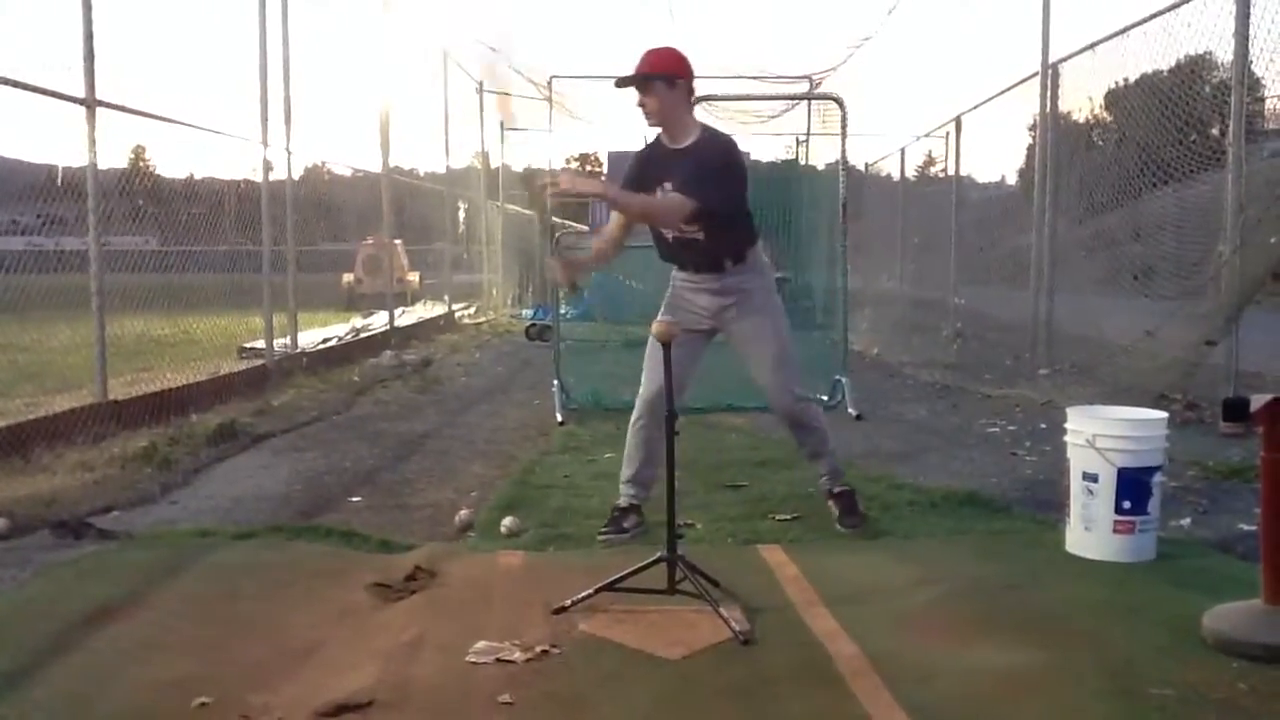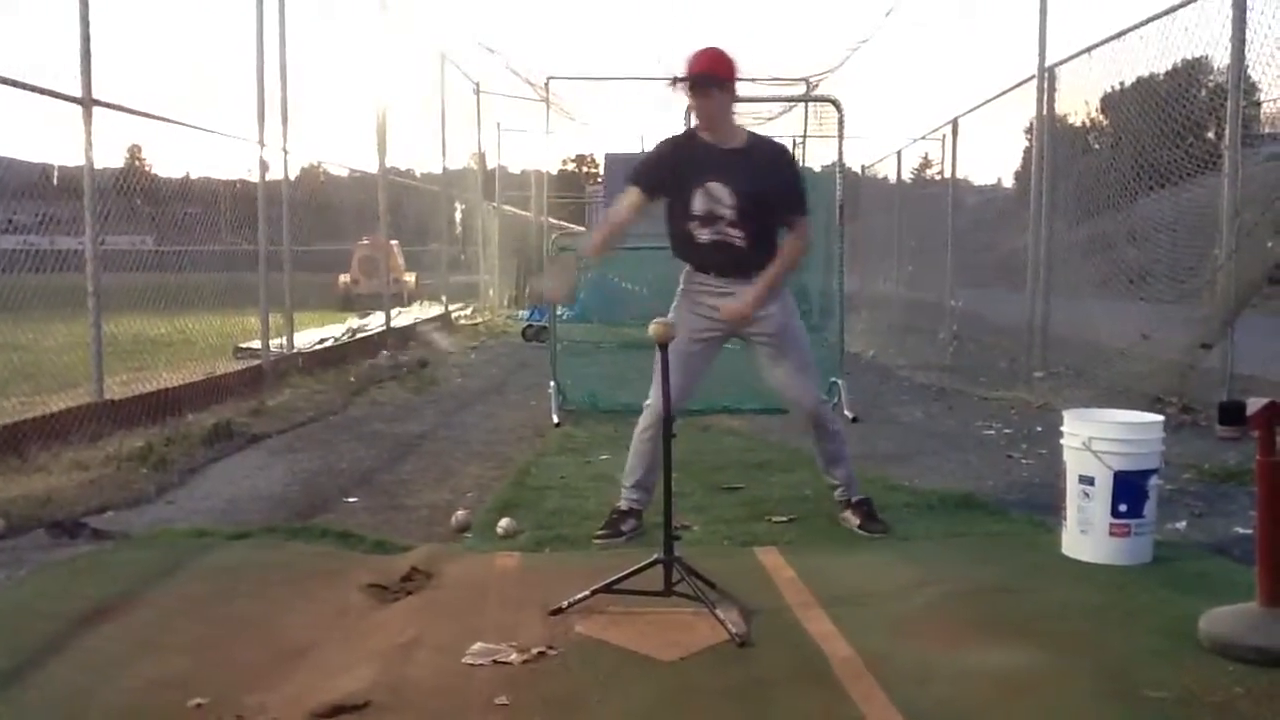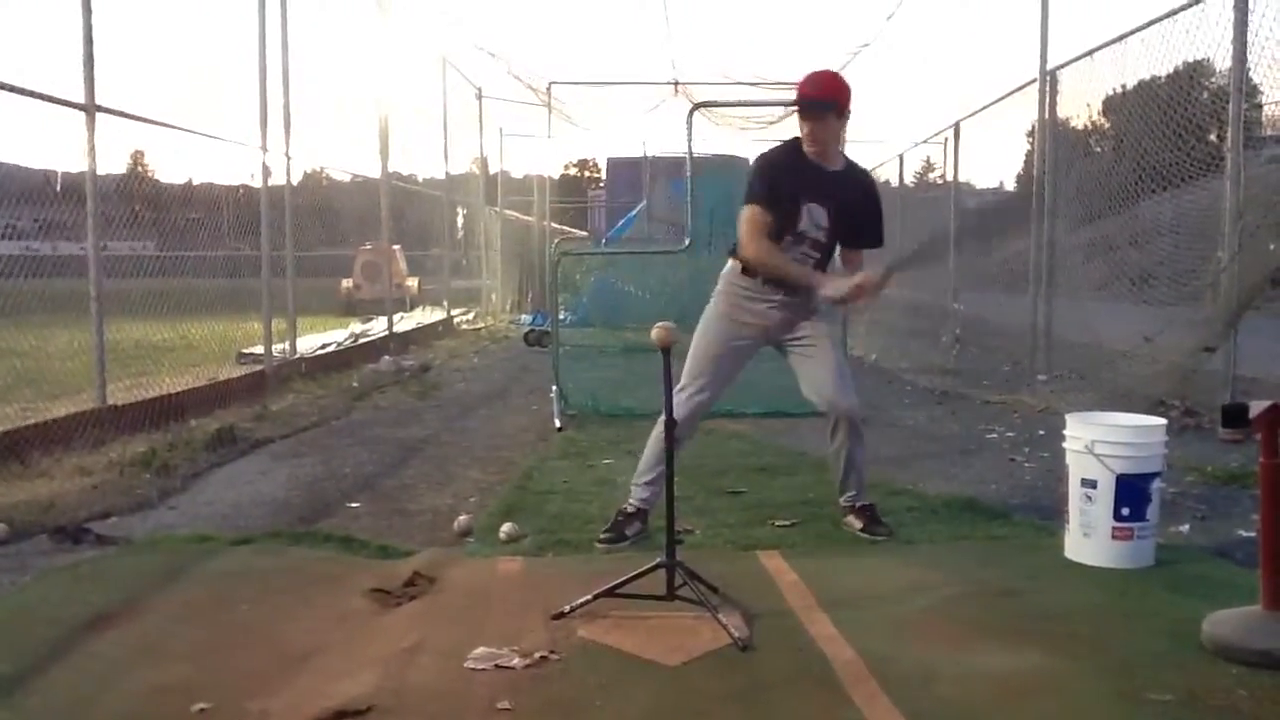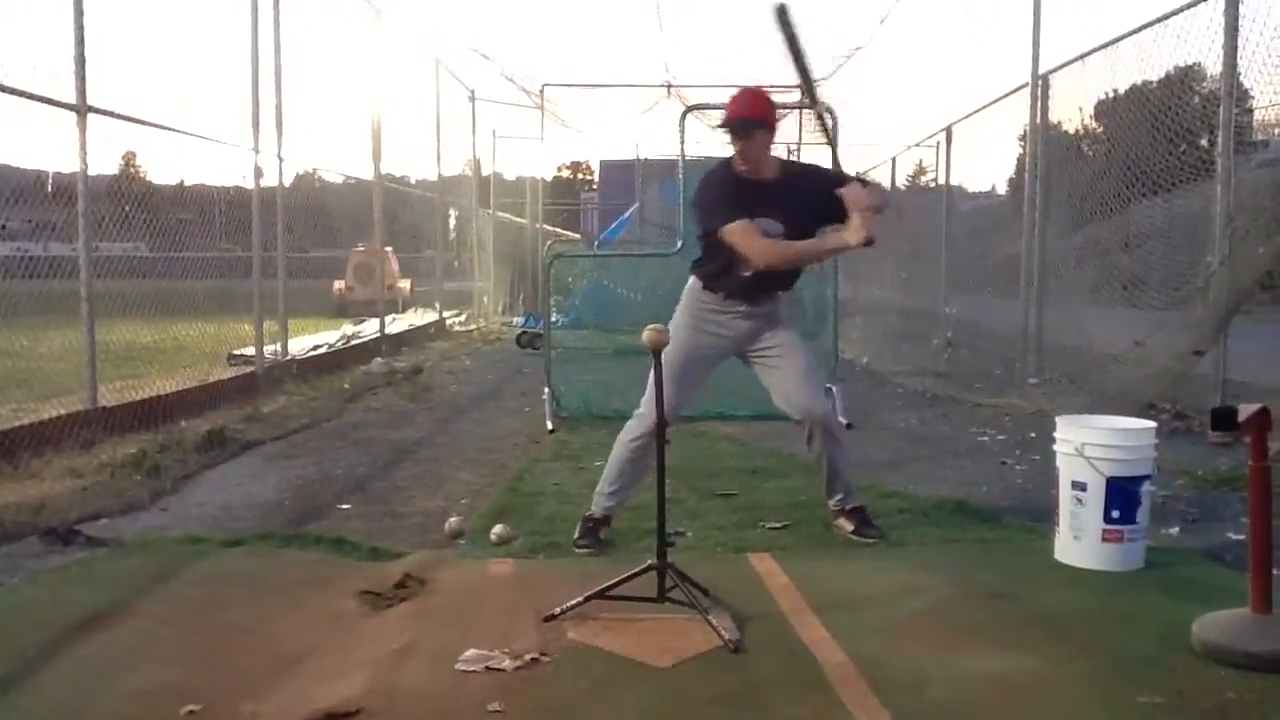
dt=0.4s
person 1, frame 1
left shoulder: (716, 152)
right shoulder: (646, 161)
left elbow: (674, 214)
right elbow: (618, 229)
left wrist: (597, 189)
right wrist: (579, 264)
left hip: (742, 283)
right hip: (687, 286)
left knee: (785, 394)
right knee: (652, 397)
left ankle: (834, 485)
right ankle: (630, 502)
person 1, frame 2
left shoulder: (772, 159)
right shoulder: (674, 155)
left elbow: (798, 237)
right elbow: (624, 213)
left wrist: (757, 293)
right wrist: (573, 263)
left hip: (765, 292)
right hip: (700, 290)
left knee: (809, 401)
right knee: (662, 403)
left ankle: (849, 497)
right ankle: (632, 505)
person 1, frame 3
left shoulder: (860, 187)
right shoulder: (775, 165)
left elbow: (853, 257)
right elbow: (751, 244)
left wrist: (860, 283)
right wrist: (824, 282)
left hip: (805, 308)
right hip: (743, 294)
left knee: (843, 404)
right knee: (688, 404)
left ankle: (854, 503)
right ankle: (638, 506)
person 1, frame 4
left shoulder: (807, 182)
right shoulder: (716, 186)
left elbow: (876, 200)
right elbow: (761, 254)
left wrist: (861, 198)
right wrist: (842, 239)
left hip: (766, 314)
right hip: (707, 309)
left knee: (817, 410)
right knee: (653, 415)
left ankle: (843, 505)
right ankle: (599, 512)
